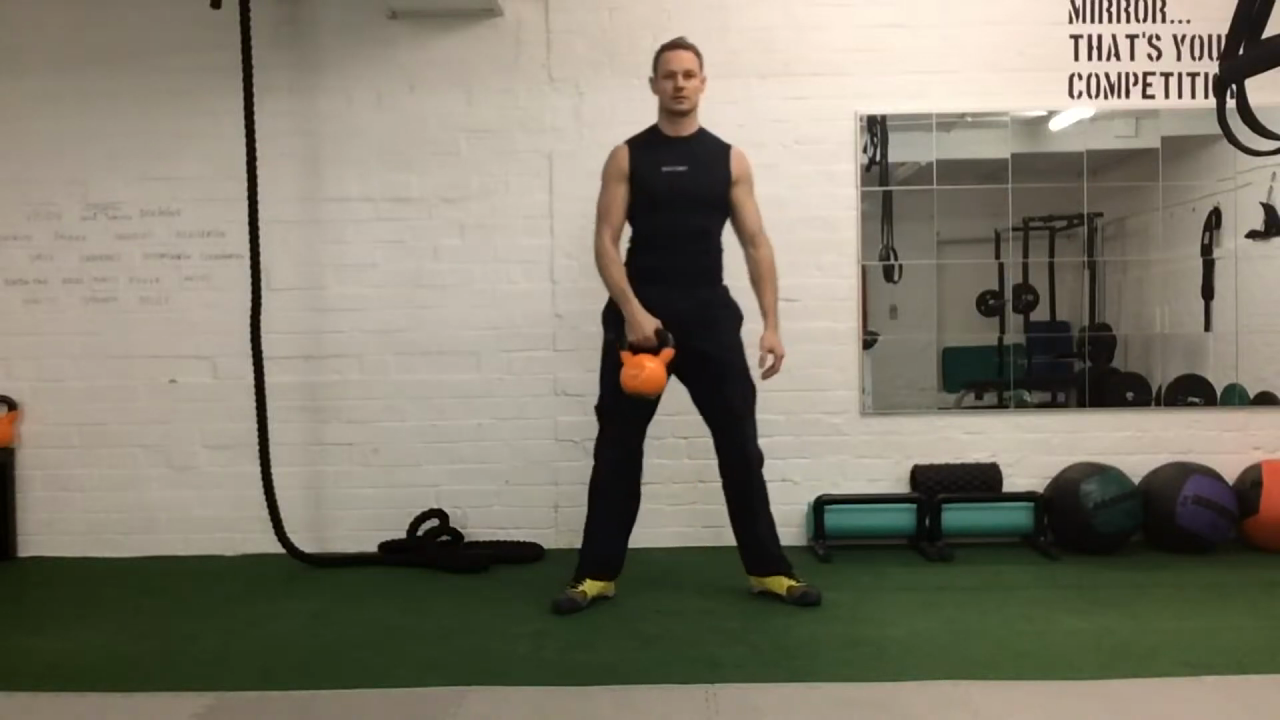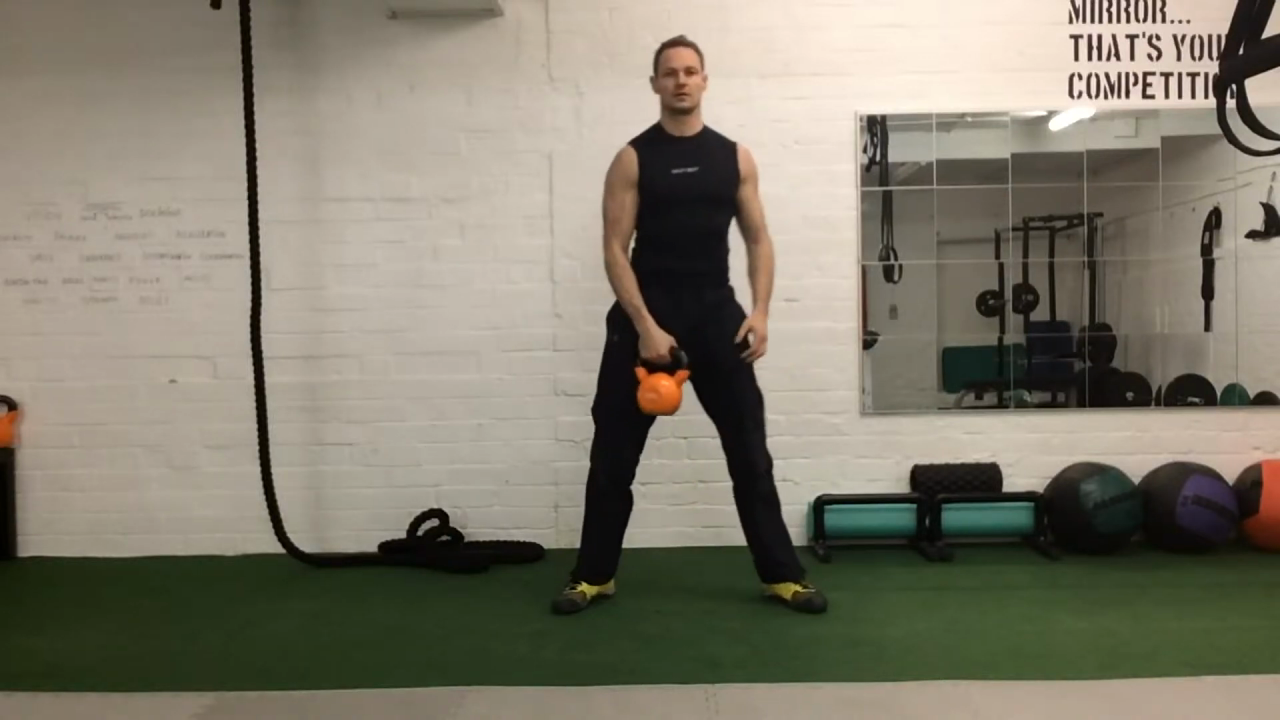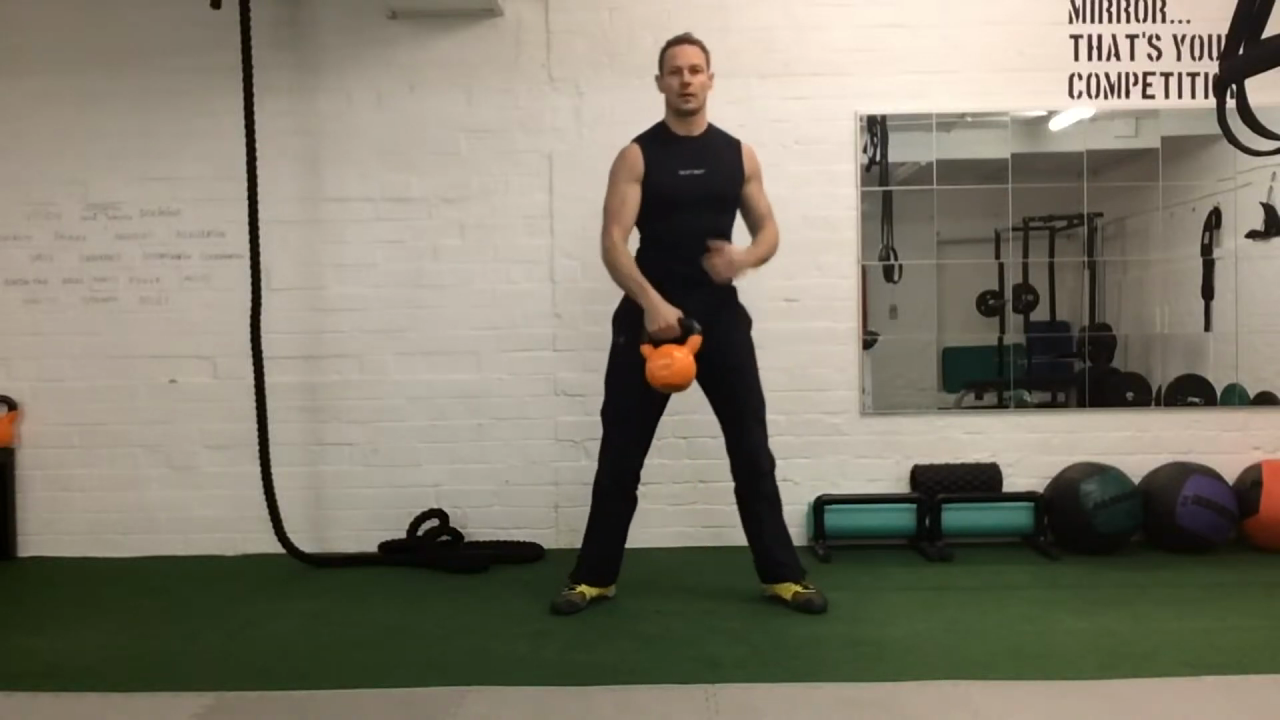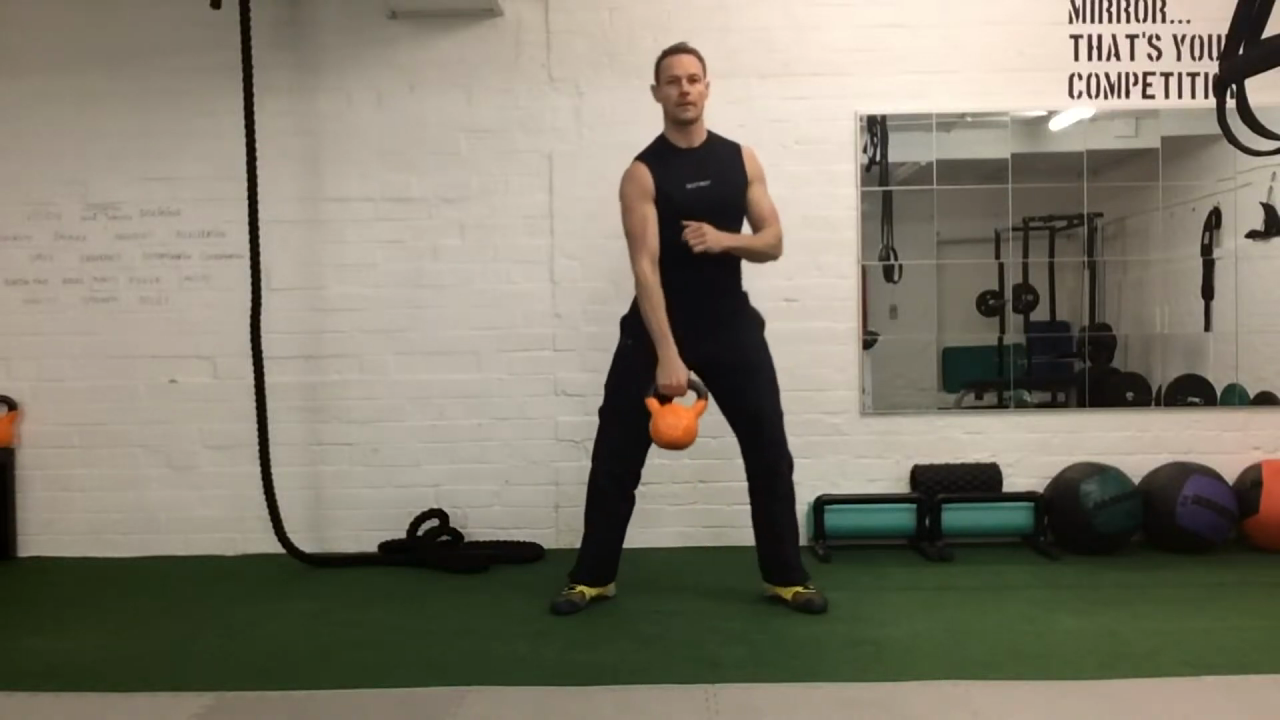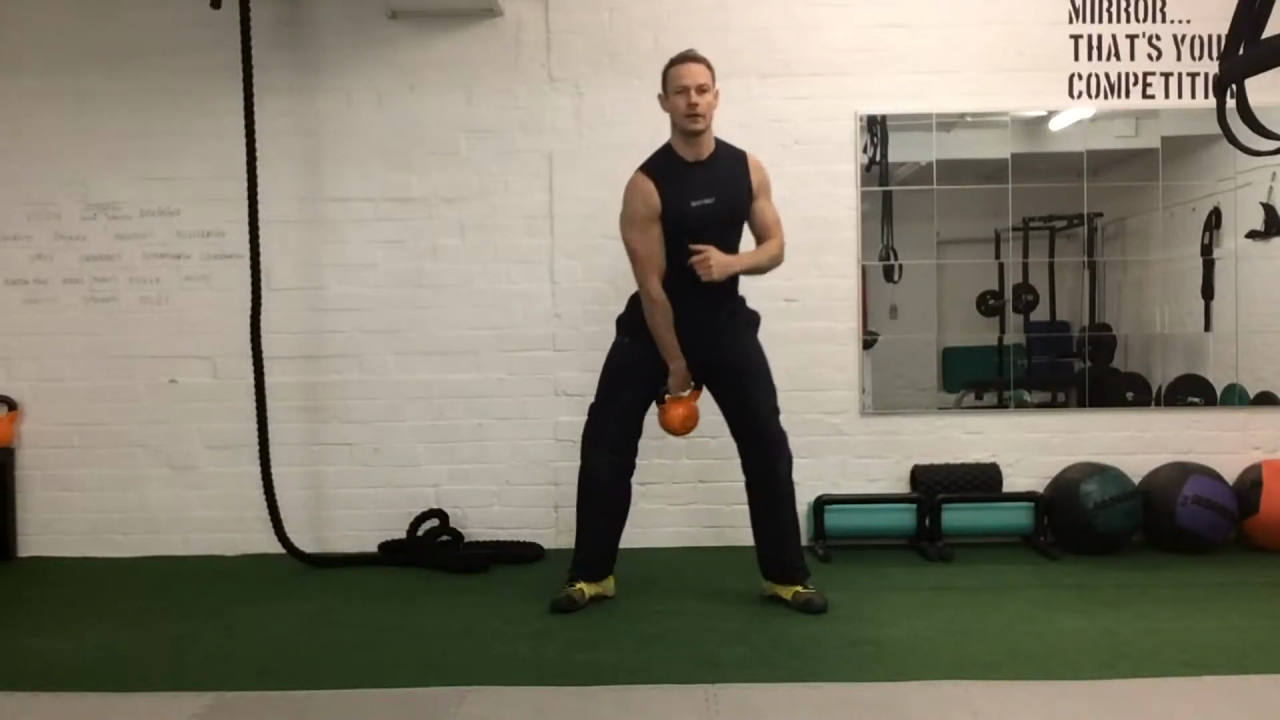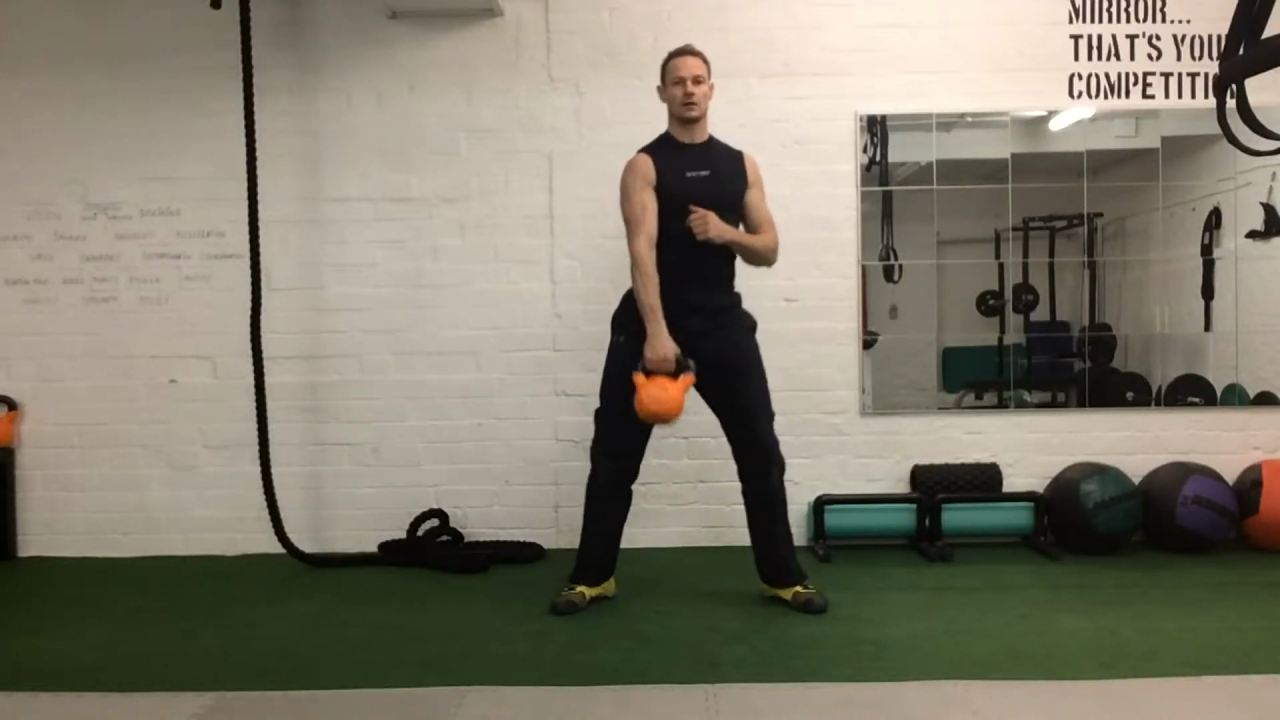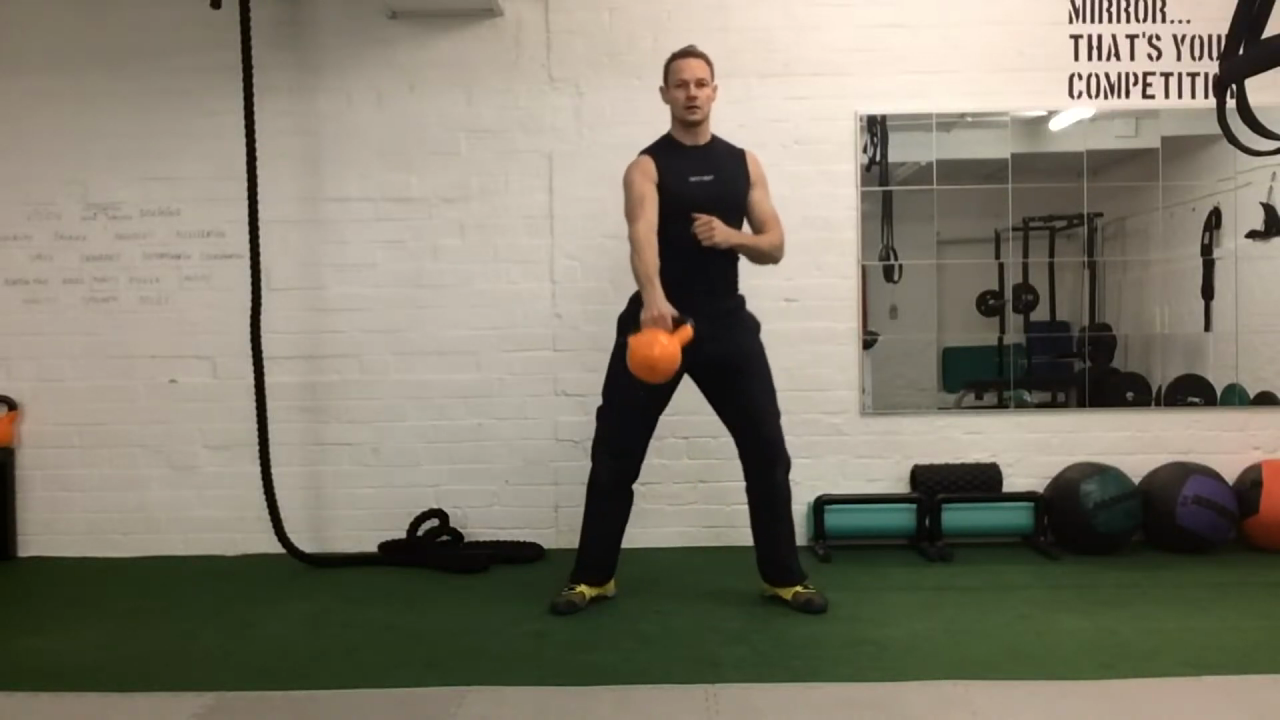
dt=0.4s
person 1, frame 1
left shoulder: (729, 159)
right shoulder: (627, 156)
left elbow: (756, 242)
right elbow: (606, 242)
left wrist: (772, 325)
right wrist: (632, 312)
left hip: (710, 314)
right hip: (641, 315)
left knee: (740, 447)
right knee: (617, 453)
left ankle: (768, 569)
right ankle: (597, 574)
person 1, frame 2
left shoulder: (734, 156)
right shoulder: (633, 159)
left elbow: (758, 237)
right elbow: (615, 250)
left wrist: (760, 309)
right wrist: (645, 326)
left hip: (716, 316)
right hip: (645, 319)
left knee: (749, 453)
right knee: (613, 454)
left ankle: (781, 574)
right ankle: (594, 575)
person 1, frame 3
left shoulder: (738, 154)
right shoulder: (637, 156)
left elbow: (768, 230)
right elbow: (613, 242)
left wrist: (745, 257)
right wrist: (652, 304)
left hip: (719, 315)
right hip: (650, 315)
left knee: (751, 450)
right knee: (620, 454)
left ankle: (782, 575)
right ankle: (594, 577)
person 1, frame 4
left shoulder: (740, 159)
right shoulder: (643, 173)
left elbow: (774, 241)
right elbow: (645, 267)
left wrist: (726, 239)
right wrist: (667, 355)
left hip: (730, 319)
right hip: (658, 322)
left knee: (770, 451)
right knee: (615, 454)
left ankle: (785, 575)
right ankle: (593, 576)
person 1, frame 5
left shoulder: (747, 170)
right shoulder: (646, 185)
left elbow: (775, 245)
right elbow: (652, 286)
left wrist: (733, 263)
right wrist: (675, 366)
left hip: (726, 322)
right hip: (652, 328)
left knee: (768, 447)
right knee: (604, 448)
left ankle: (785, 575)
right ankle: (592, 574)
person 1, frame 6
left shoulder: (740, 164)
right shoulder: (645, 165)
left elbow: (769, 250)
right elbow: (642, 248)
left wrist: (728, 231)
right wrist: (654, 332)
left hip: (722, 323)
right hip: (652, 326)
left knee: (760, 452)
right knee: (614, 455)
left ankle: (782, 578)
right ankle: (593, 577)
person 1, frame 7
left shoulder: (743, 163)
right shoulder: (647, 166)
left elbow: (775, 246)
right elbow: (642, 234)
left wrist: (733, 236)
right wrist: (652, 300)
left hip: (726, 322)
right hip: (657, 320)
left knee: (767, 451)
right knee: (614, 455)
left ankle: (783, 577)
right ankle: (593, 577)
